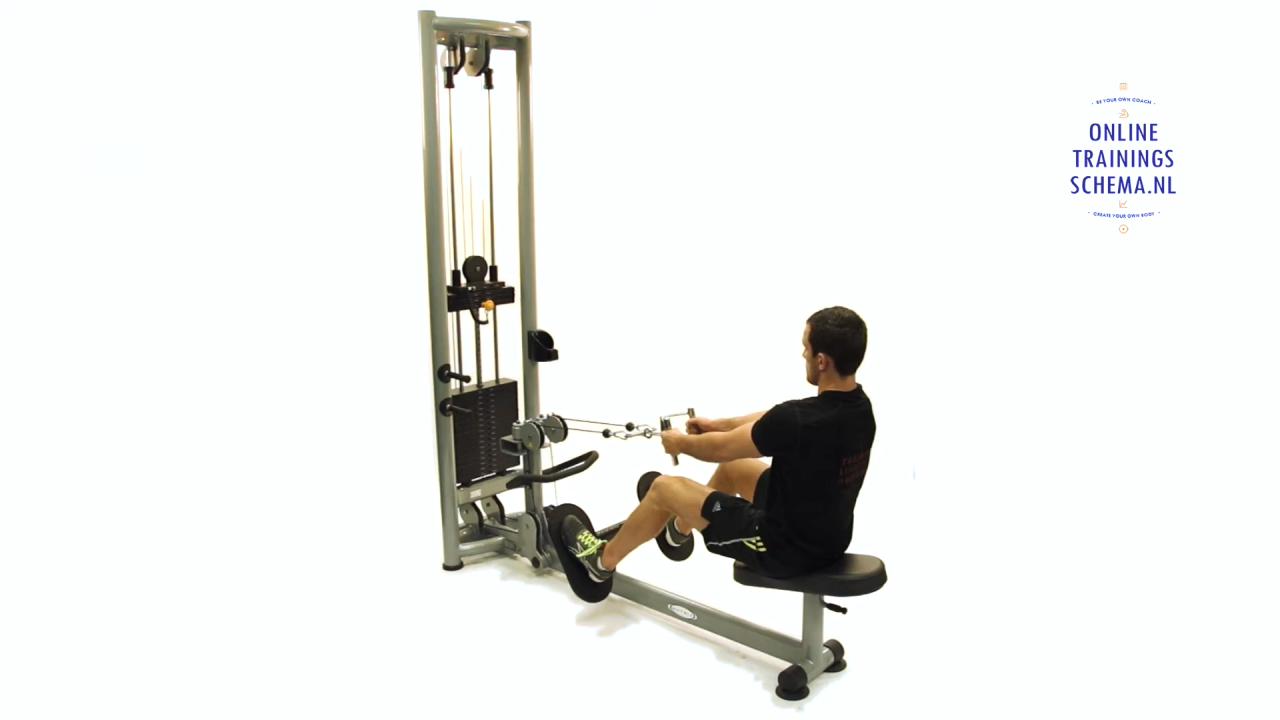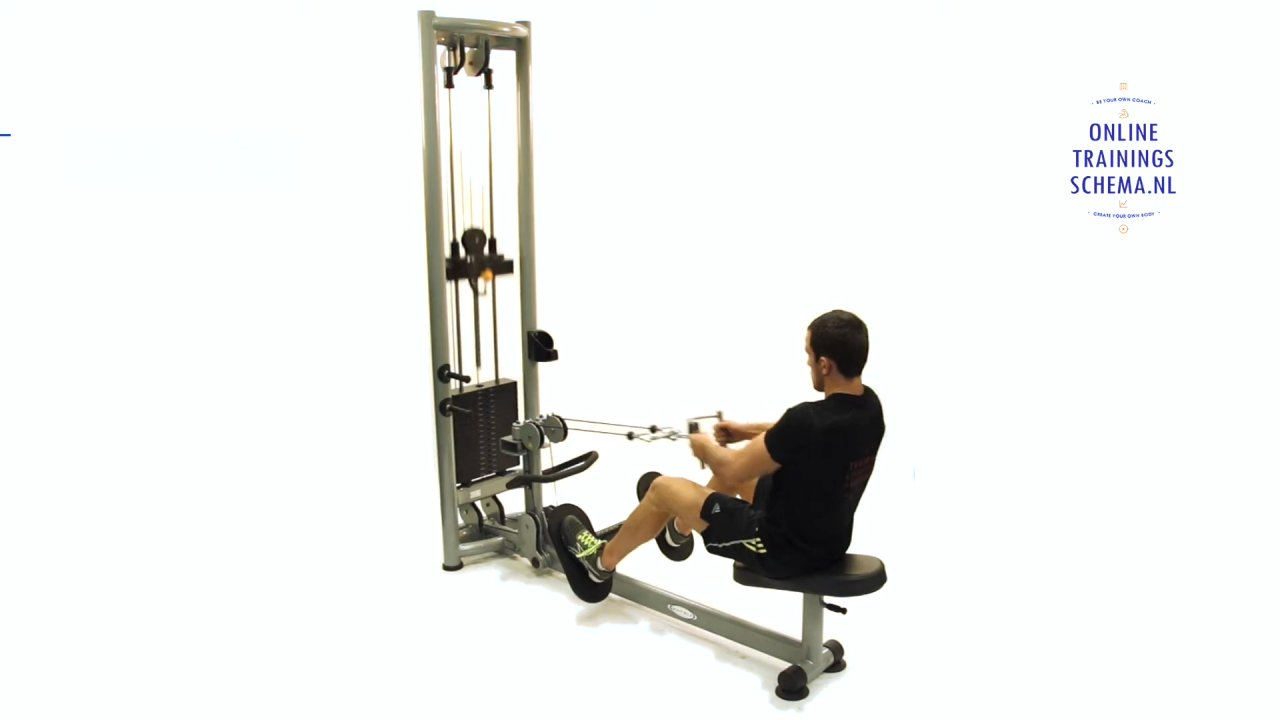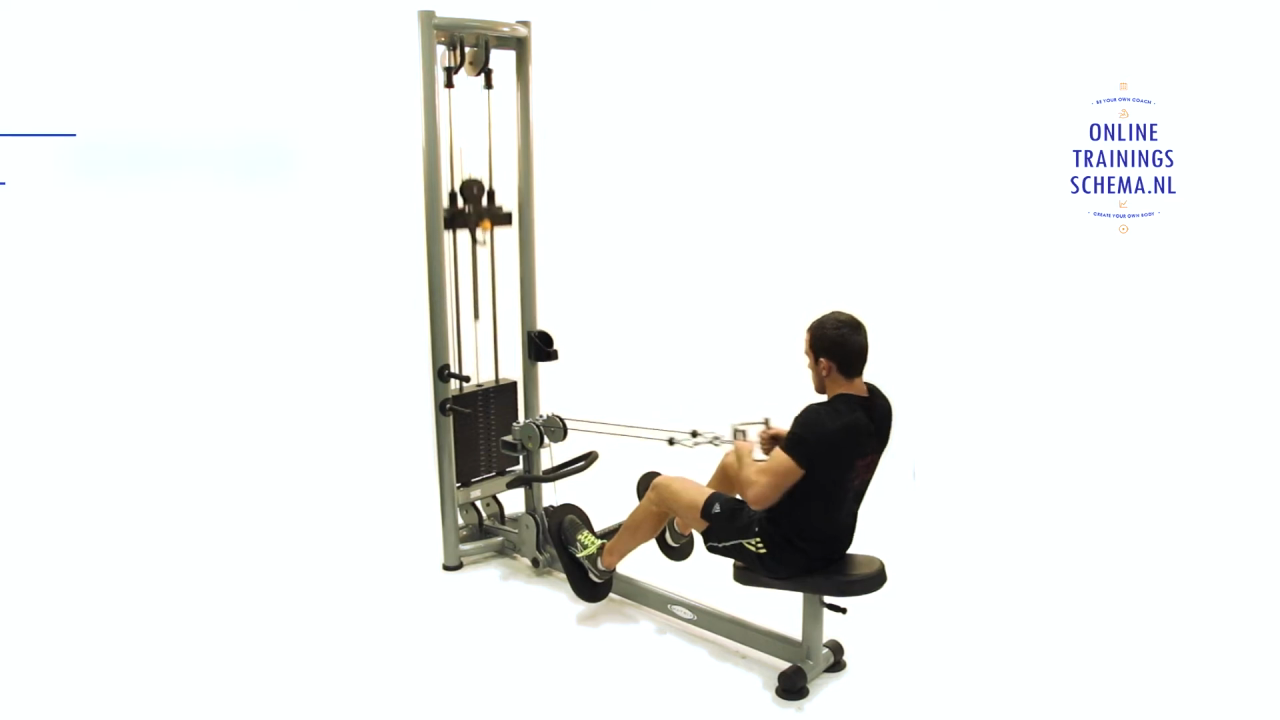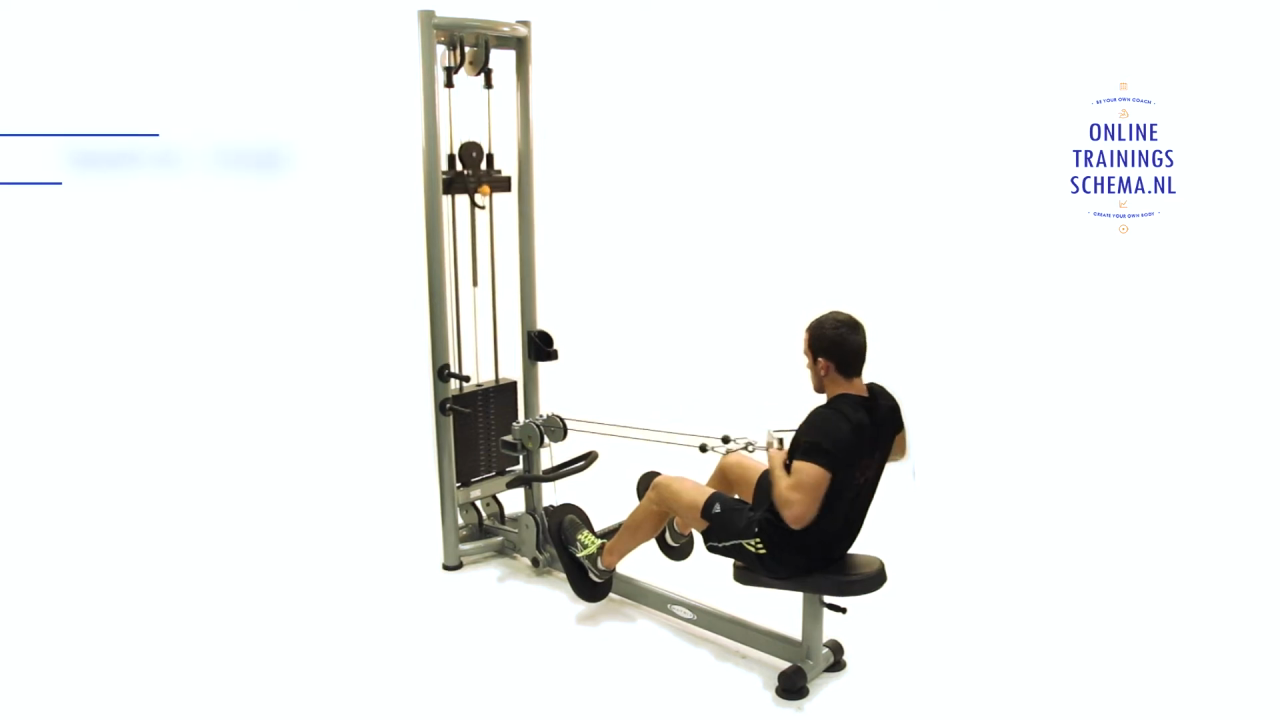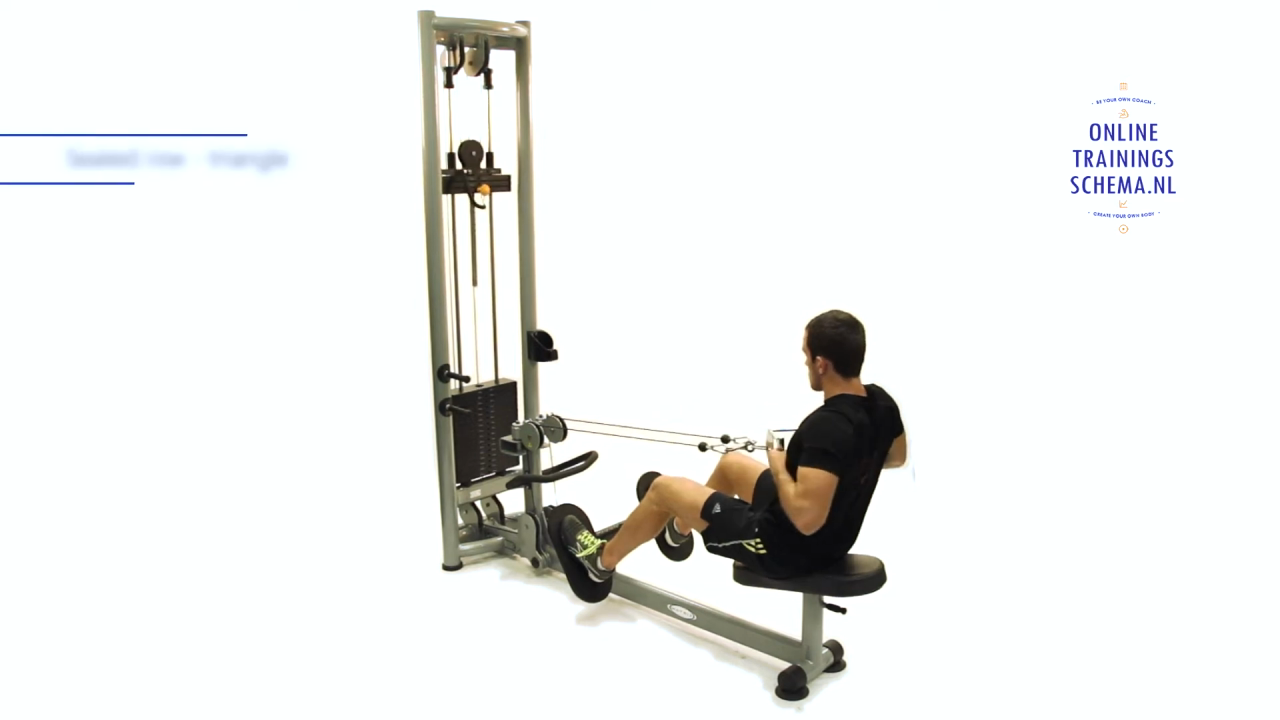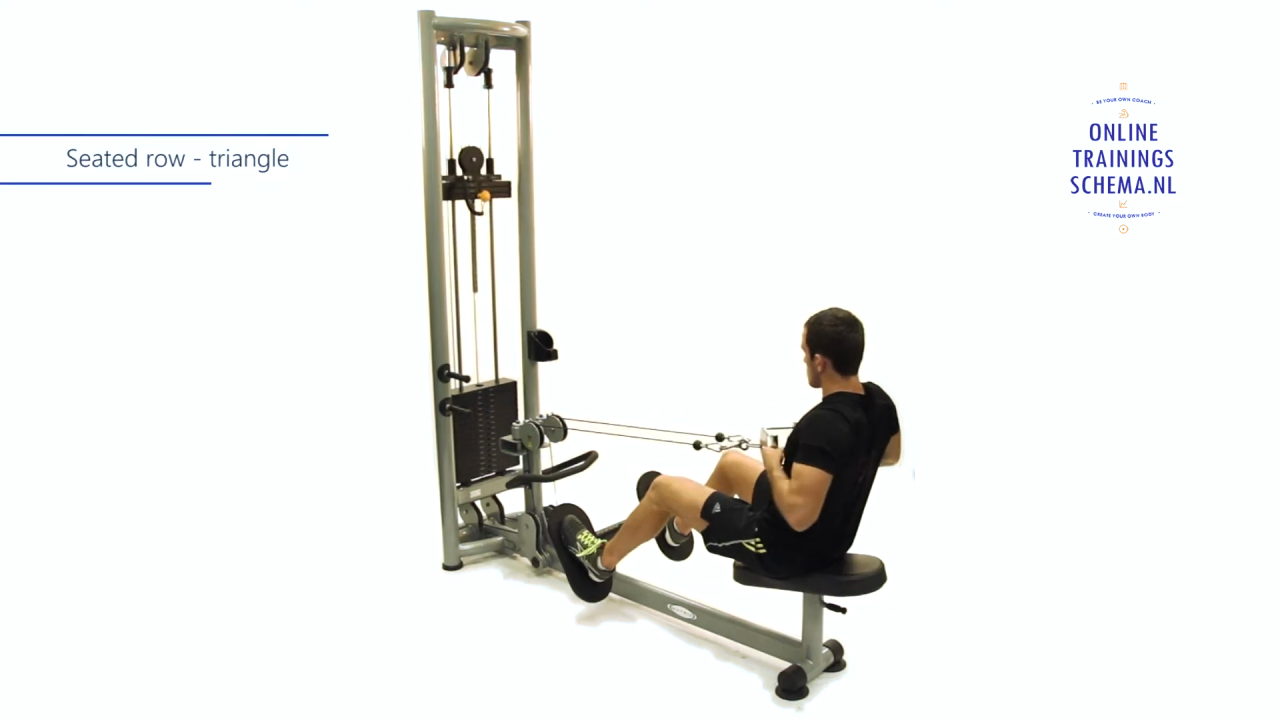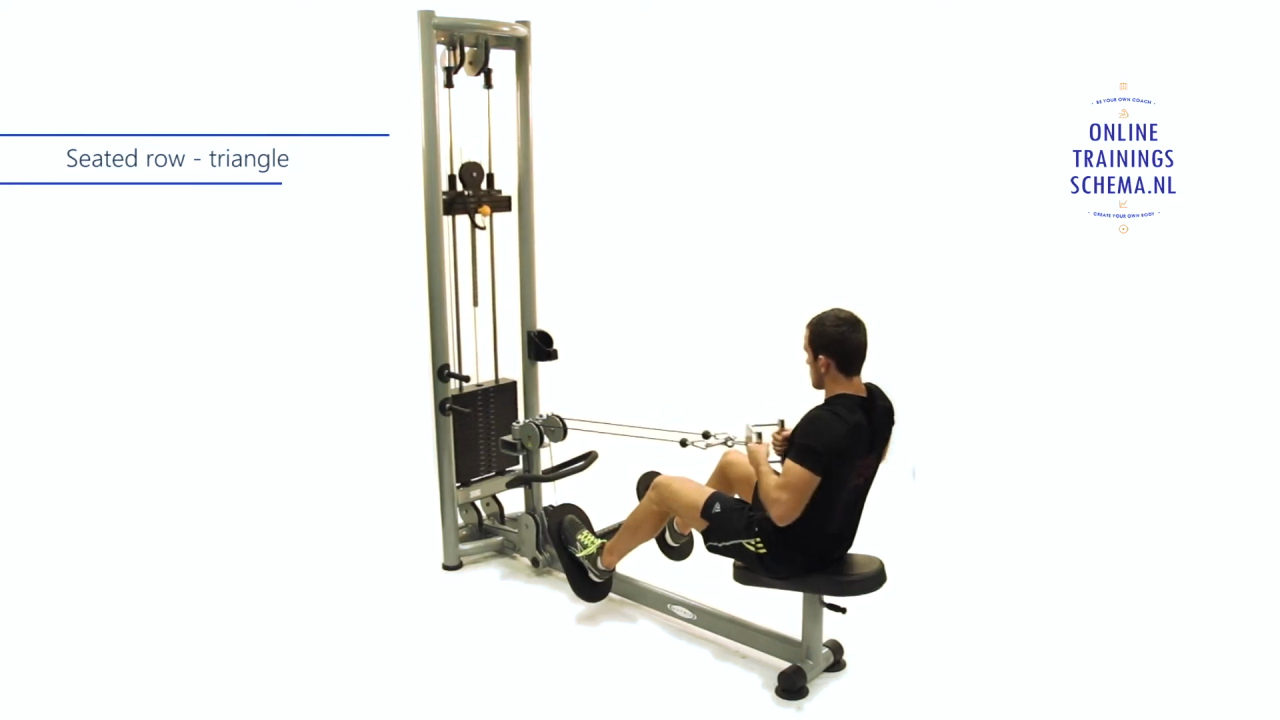
dt=0.2s
person 1, frame 1
left shoulder: (801, 419)
right shoulder: (857, 403)
left elbow: (721, 448)
left wrist: (681, 442)
right wrist: (716, 424)
left hip: (783, 547)
right hip: (828, 538)
left knee: (664, 487)
right knee: (733, 466)
left ankle: (603, 560)
right ankle: (681, 526)
person 1, frame 2
left shoulder: (812, 420)
right shoulder: (867, 405)
left elbow: (731, 469)
left wrist: (704, 447)
right wrist: (747, 430)
left hip: (784, 549)
right hip: (828, 539)
left knee: (663, 488)
right knee: (735, 465)
left ankle: (603, 560)
right ankle: (680, 528)
person 1, frame 3
left shoulder: (820, 421)
right shoulder: (877, 405)
left elbow: (756, 494)
left wrist: (743, 455)
right wrist: (790, 441)
left hip: (784, 548)
right hip: (829, 539)
left knee: (663, 488)
right knee: (730, 467)
left ankle: (603, 560)
right ankle: (680, 528)
person 1, frame 4
left shoulder: (828, 423)
right shoulder: (884, 404)
left elbow: (795, 512)
right elbow: (898, 450)
left wrist: (778, 466)
left hip: (785, 548)
right hip: (831, 540)
left knee: (664, 487)
right knee: (731, 462)
left ankle: (603, 560)
right ankle: (678, 528)
person 1, frame 5
left shoulder: (826, 425)
right shoulder: (882, 404)
left elbow: (807, 518)
right elbow: (897, 457)
left wrist: (779, 468)
left hip: (786, 549)
right hip: (832, 541)
left knee: (663, 487)
right knee: (731, 462)
left ankle: (604, 559)
right ankle: (678, 527)
person 1, frame 6
left shoulder: (824, 423)
right shoulder: (879, 402)
left elbow: (799, 514)
right elbow: (891, 455)
left wrist: (774, 466)
left hip: (786, 548)
right hip: (831, 540)
left knee: (664, 487)
right knee: (731, 462)
left ankle: (604, 559)
right ankle: (678, 527)
person 1, frame 7
left shoulder: (823, 423)
right shoulder: (878, 403)
left elbow: (781, 510)
left wrist: (760, 461)
left hip: (786, 548)
right hip: (830, 539)
left knee: (664, 487)
right knee: (730, 462)
left ankle: (603, 559)
right ankle: (679, 527)
